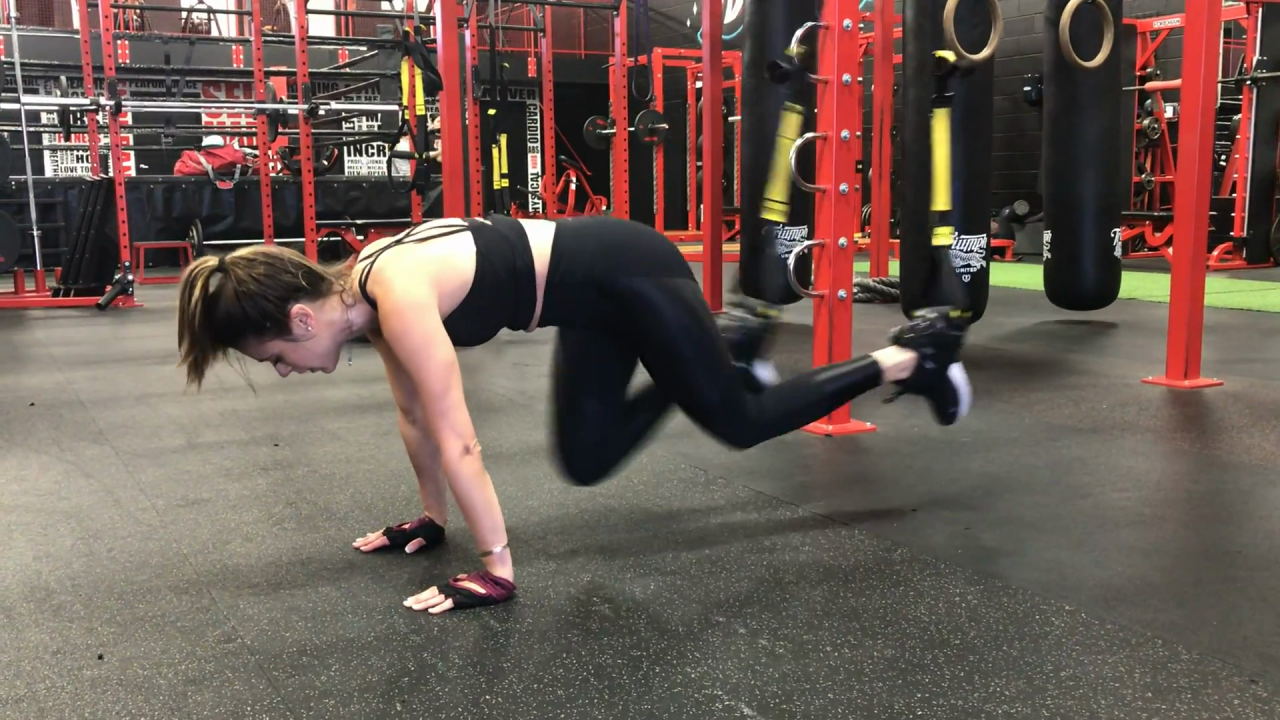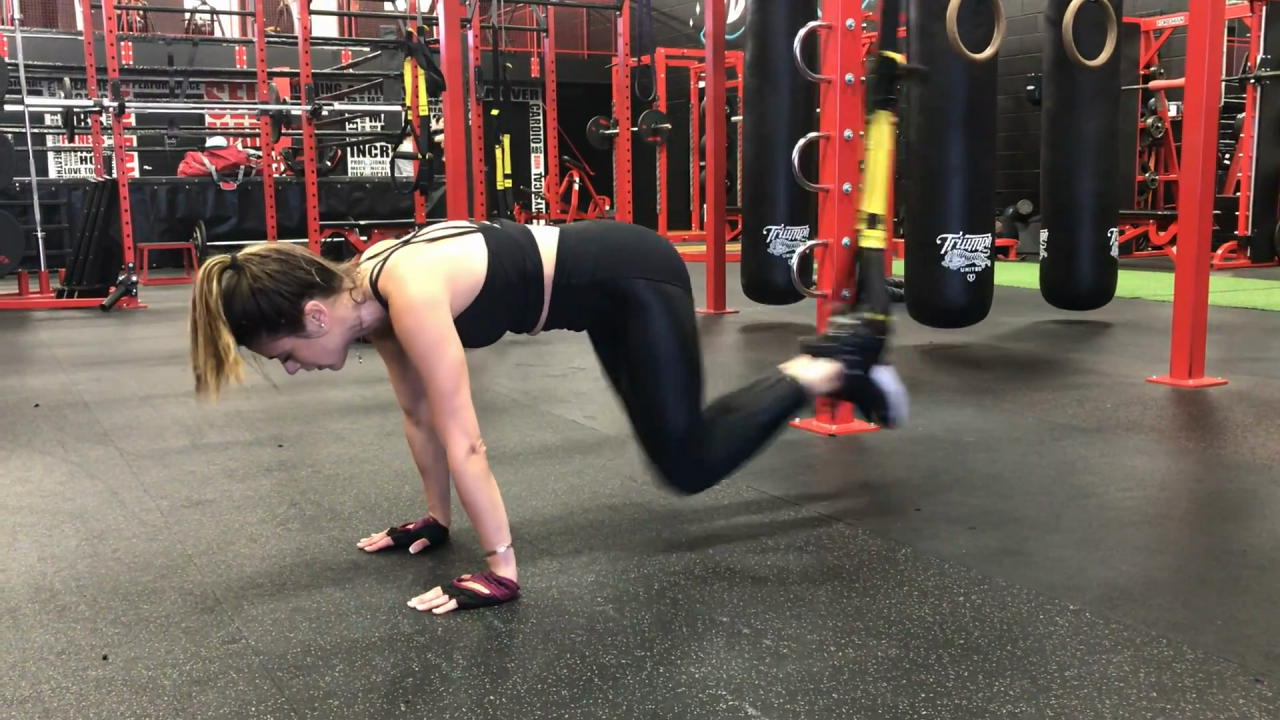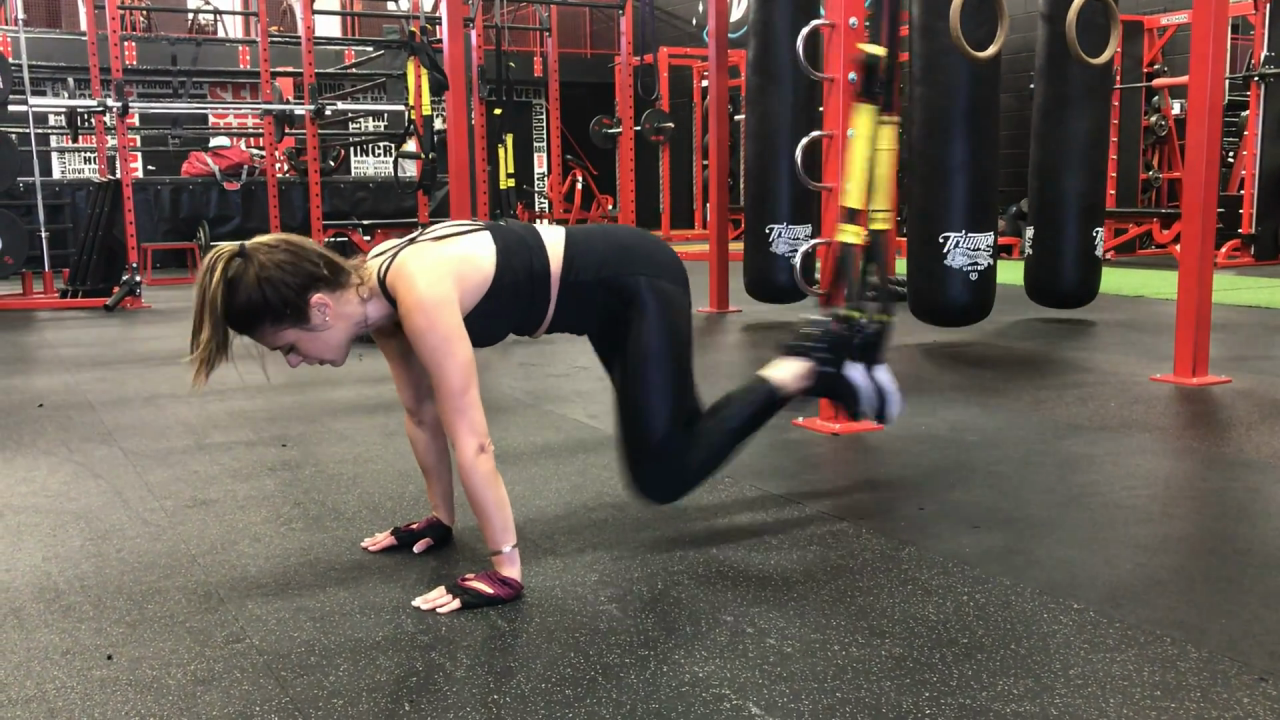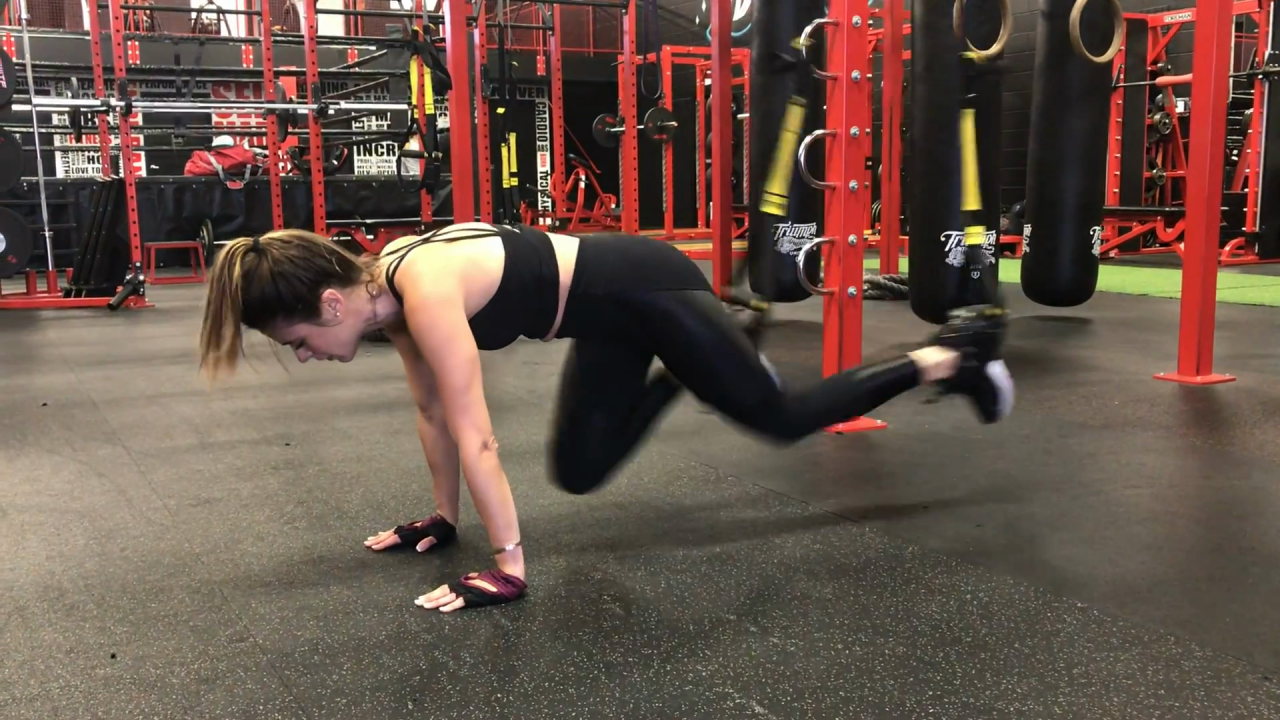
dt=0.5s
person 1, frame 1
left shoulder: (393, 296)
right shoulder: (359, 290)
left elbow: (455, 438)
right elbow: (416, 414)
left wrist: (497, 570)
right wrist: (431, 519)
left hip: (624, 278)
right hip: (592, 289)
left knee: (740, 426)
right knee: (584, 463)
left ankle: (910, 355)
right ankle: (717, 346)
person 1, frame 2
left shoulder: (409, 296)
right shoulder: (361, 290)
left elbow: (461, 439)
right elbow: (417, 413)
left wrist: (500, 568)
right wrist: (434, 519)
left hip: (629, 278)
right hip: (597, 281)
left knee: (690, 466)
right knee: (680, 428)
left ankle: (835, 372)
right ankle: (841, 366)
person 1, frame 3
left shoulder: (417, 292)
right shoulder: (367, 286)
left elbow: (469, 438)
right elbow: (419, 413)
left wrist: (504, 568)
right wrist: (438, 518)
left hip: (635, 277)
right hip: (596, 284)
left knee: (665, 476)
right knee: (680, 434)
left ankle: (811, 363)
right ankle: (841, 361)
person 1, frame 4
left shoulder: (423, 293)
right shoulder: (392, 280)
left elbow: (474, 436)
right elbow: (433, 412)
left wrist: (508, 566)
right wrist: (443, 515)
left hip: (645, 291)
right hip: (610, 311)
left knee: (782, 418)
right knee: (576, 473)
left ankle: (955, 355)
right ankle: (671, 375)
